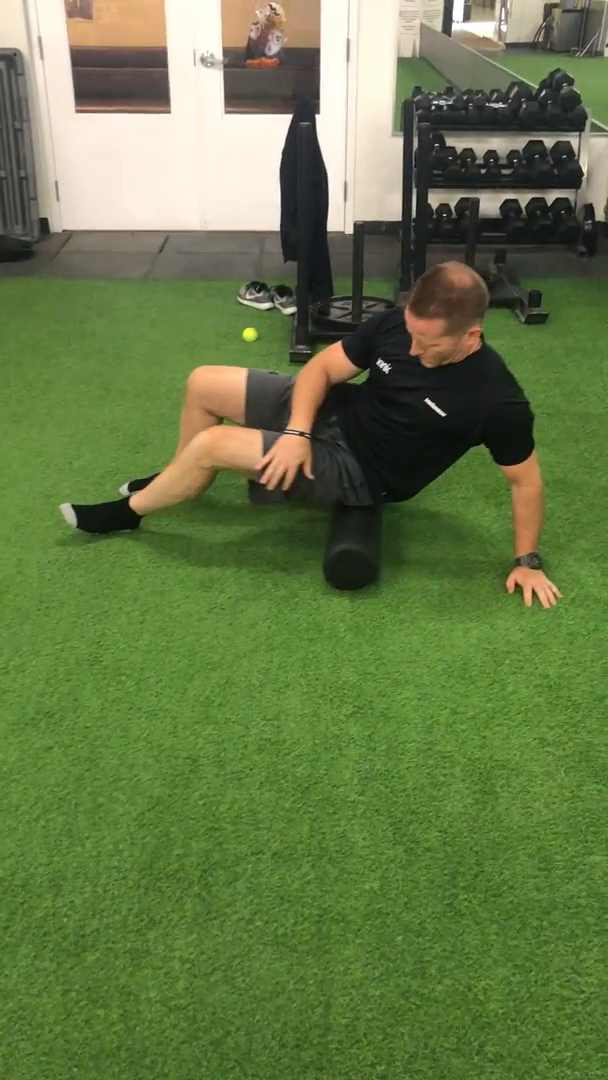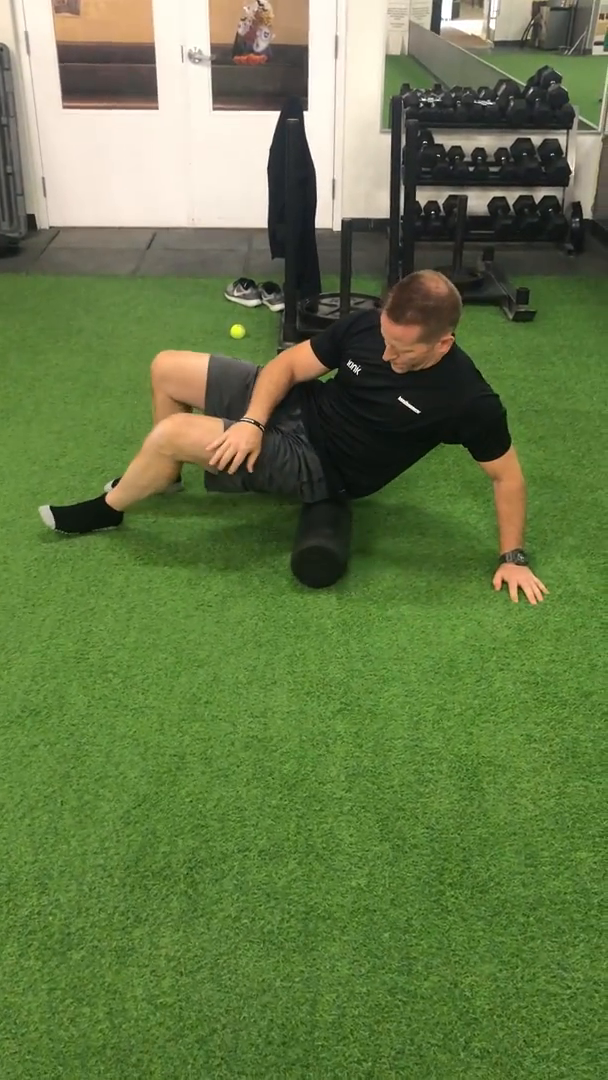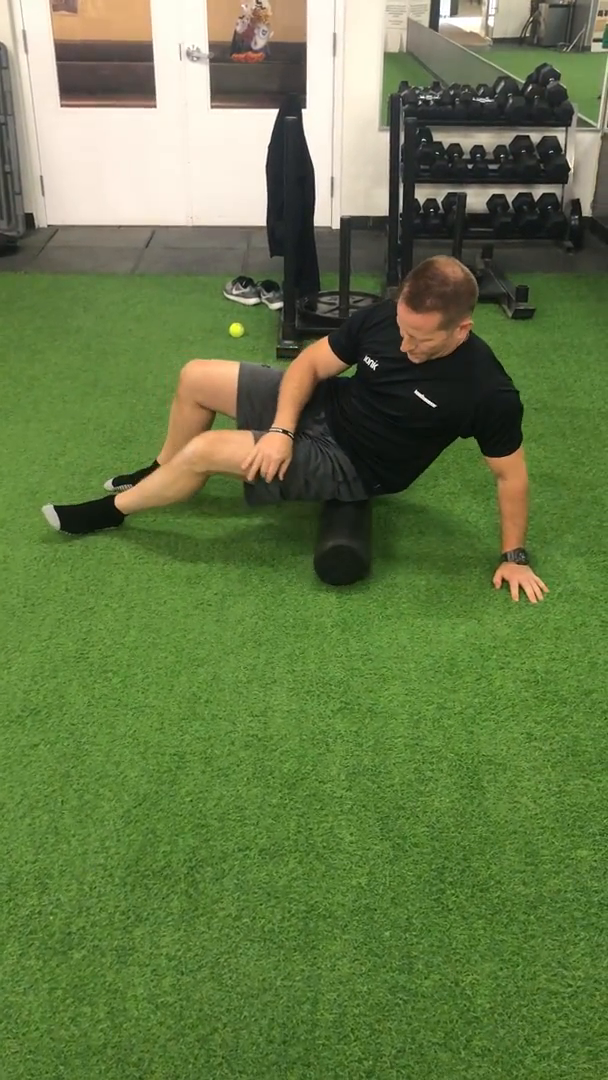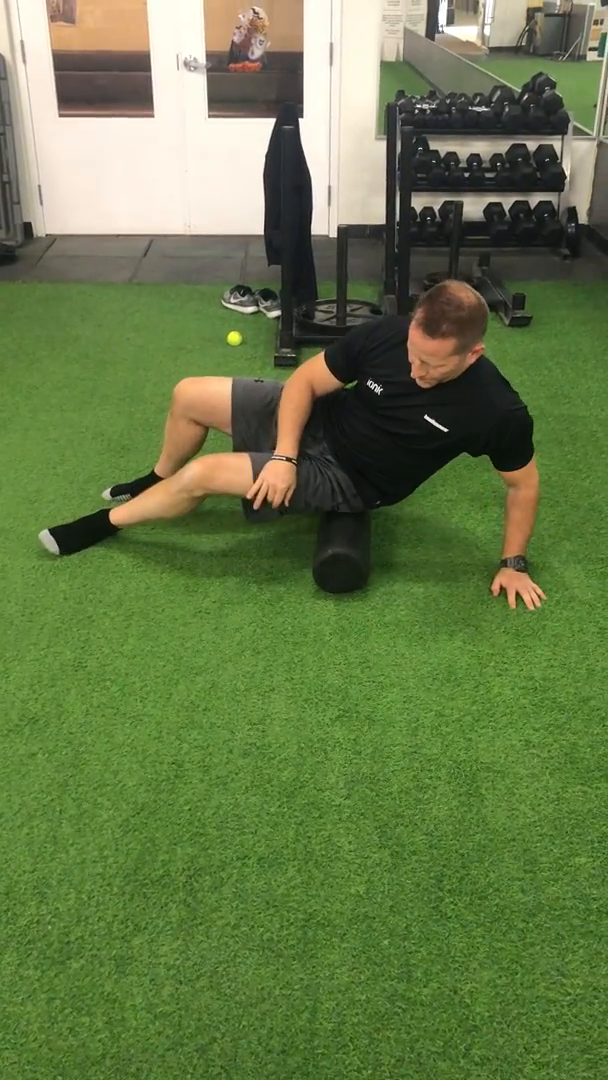
dt=0.5s
person 1, frame 1
left shoulder: (496, 400)
right shoulder: (400, 324)
left elbow: (526, 480)
right elbow: (322, 368)
left wrist: (527, 562)
right wrist: (298, 433)
left hip: (359, 470)
right hip: (334, 412)
left knee: (211, 447)
right knee: (203, 383)
left ankle: (127, 512)
right ankle: (174, 479)
person 1, frame 2
left shoulder: (467, 400)
right shoulder: (369, 325)
left elbow: (506, 474)
right elbow: (288, 364)
left wrist: (512, 556)
right wrist: (252, 422)
left hip: (317, 462)
right hip: (296, 405)
left knee: (170, 435)
right knee: (167, 368)
left ankle: (105, 510)
right ankle: (162, 475)
person 1, frame 3
left shoulder: (487, 392)
right shoulder: (385, 318)
left elbow: (511, 474)
right elbow: (310, 363)
left wrist: (513, 557)
right wrist: (281, 429)
left hip: (349, 466)
right hip: (324, 407)
left knee: (203, 451)
right knee: (196, 377)
left ankle: (112, 510)
right ankle: (160, 472)
person 1, frame 4
left shoulder: (495, 411)
right shoulder: (386, 334)
left elbow: (523, 482)
right elbow: (305, 380)
left wrist: (513, 562)
right wrist: (285, 457)
left hip: (346, 479)
right hip: (317, 419)
left knee: (200, 475)
right knee: (188, 395)
left ankle: (106, 524)
right ankle: (158, 480)
